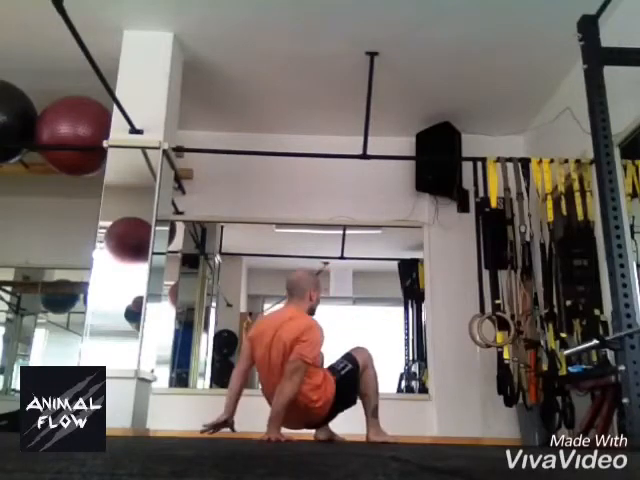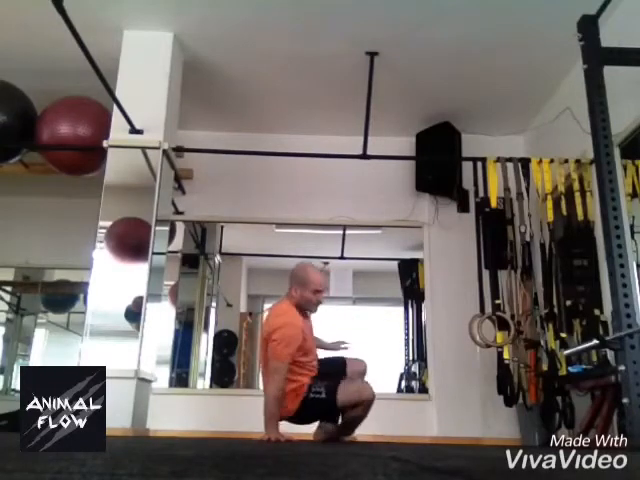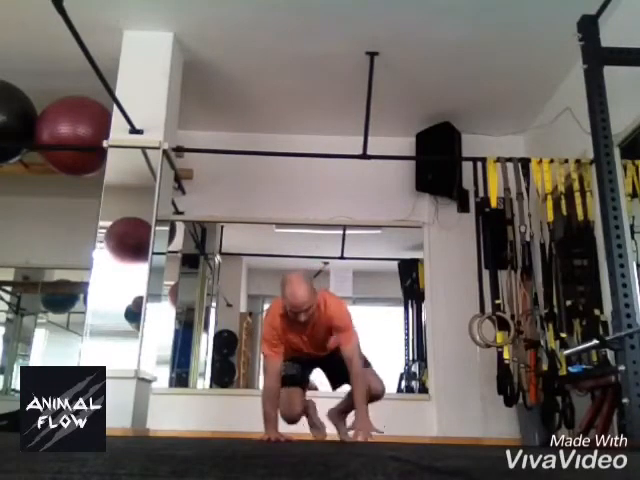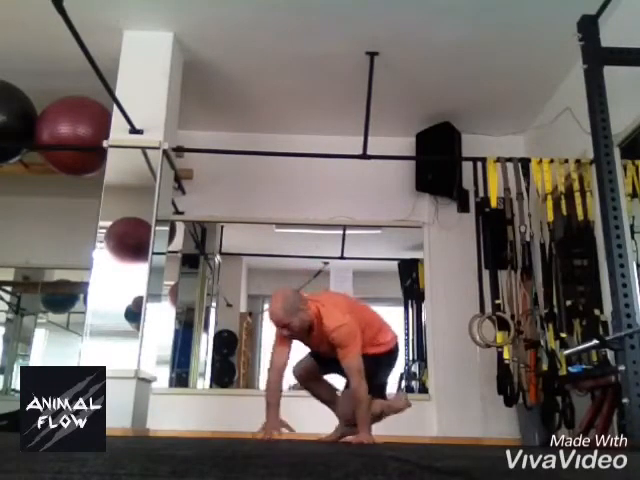
dt=0.5s
person 1, frame 1
left shoulder: (261, 324)
right shoulder: (309, 327)
left elbow: (240, 372)
right elbow: (290, 381)
left wrist: (227, 415)
right wrist: (272, 429)
left hip: (290, 414)
right hip: (317, 406)
right knee: (362, 355)
left ankle: (323, 429)
right ankle: (374, 429)
person 1, frame 2
left shoulder: (300, 305)
right shoulder: (288, 323)
right elbow: (273, 379)
left wrist: (324, 345)
right wrist: (271, 429)
right hip: (296, 398)
left knee: (358, 367)
right knee: (365, 393)
left ankle: (328, 426)
right ankle: (335, 433)
person 1, frame 3
left shoulder: (333, 307)
right shoulder: (274, 319)
left elbow: (354, 361)
right elbow: (272, 377)
left wrist: (362, 416)
right wrist: (271, 430)
left hip: (332, 347)
right hip: (294, 354)
left knee: (376, 390)
right knee: (291, 413)
left ankle: (338, 414)
right ankle: (309, 409)
person 1, frame 4
left shoulder: (337, 323)
right shoulder: (288, 320)
left elbow: (357, 380)
right elbow: (276, 368)
left wrist: (365, 433)
right wrist: (272, 417)
left hip: (378, 347)
left knee: (349, 414)
right knee: (301, 372)
left ankle: (396, 404)
right ankle: (353, 422)
